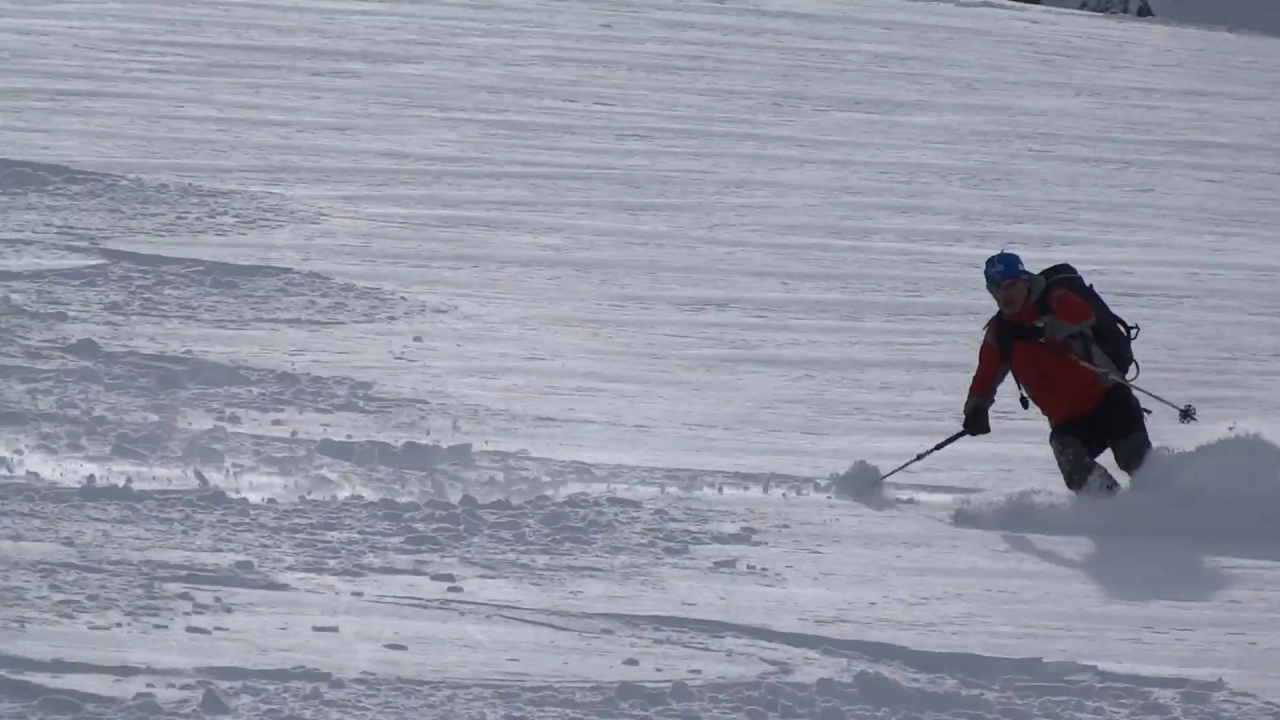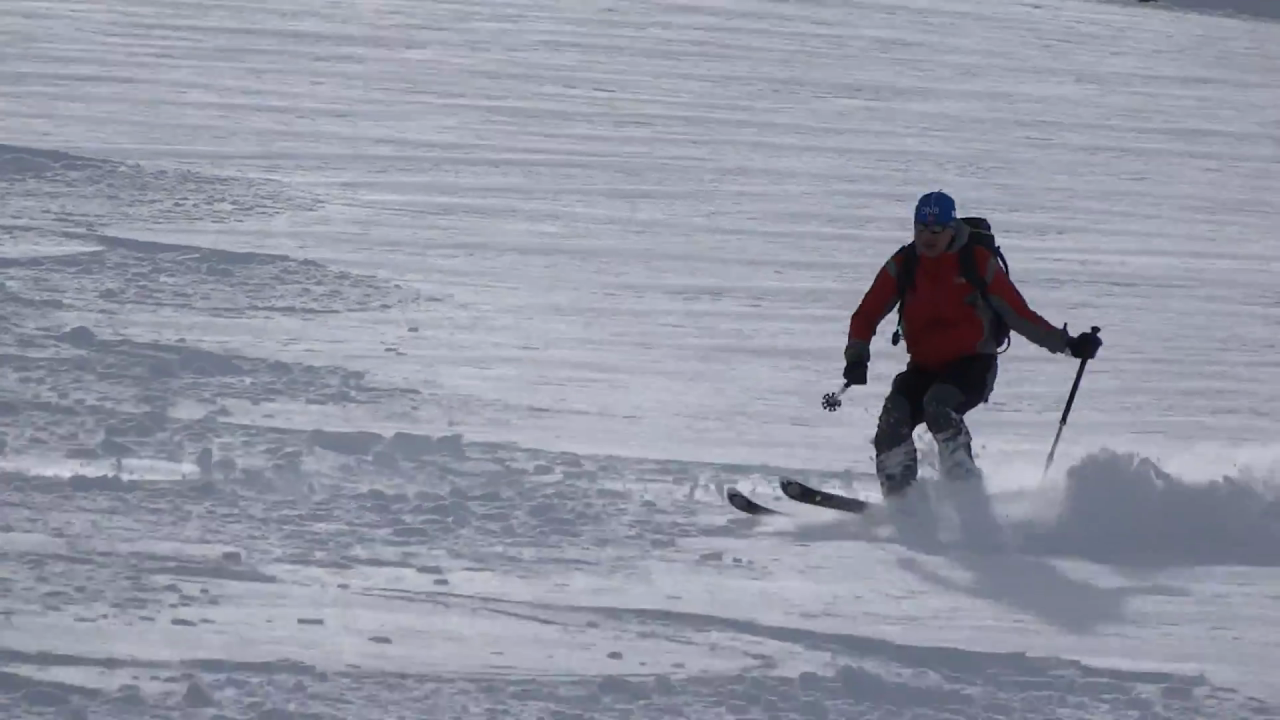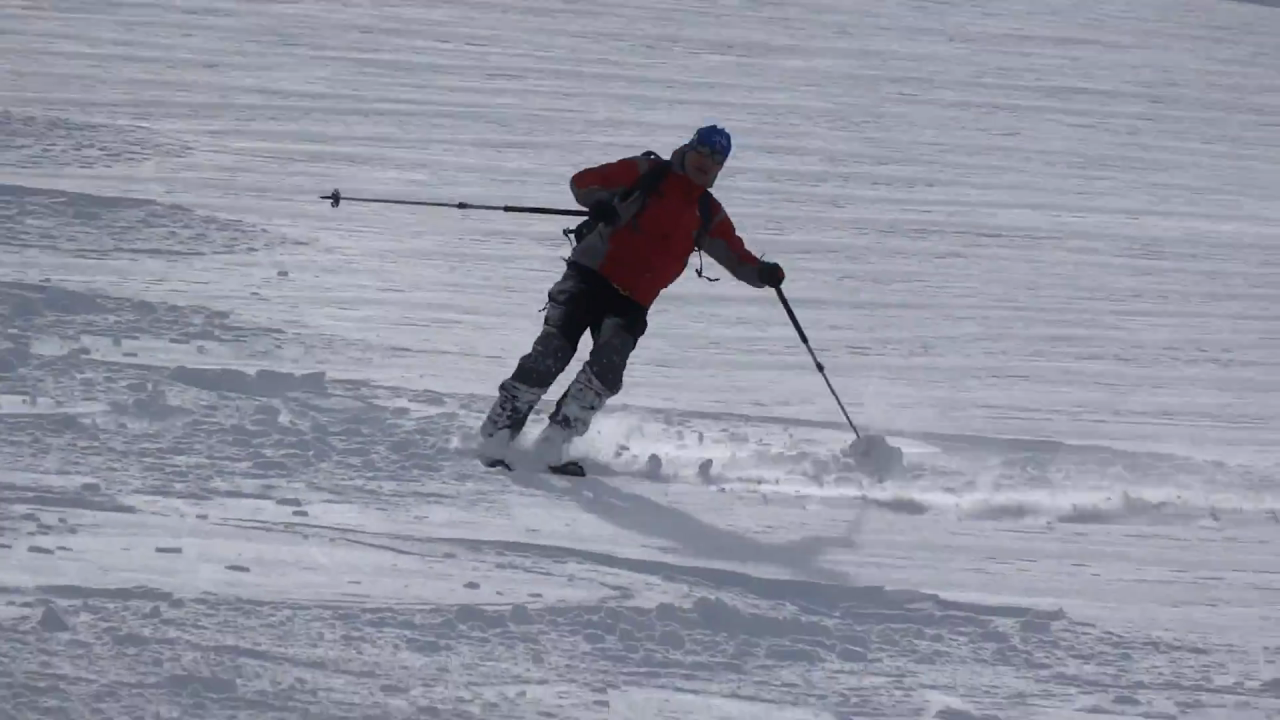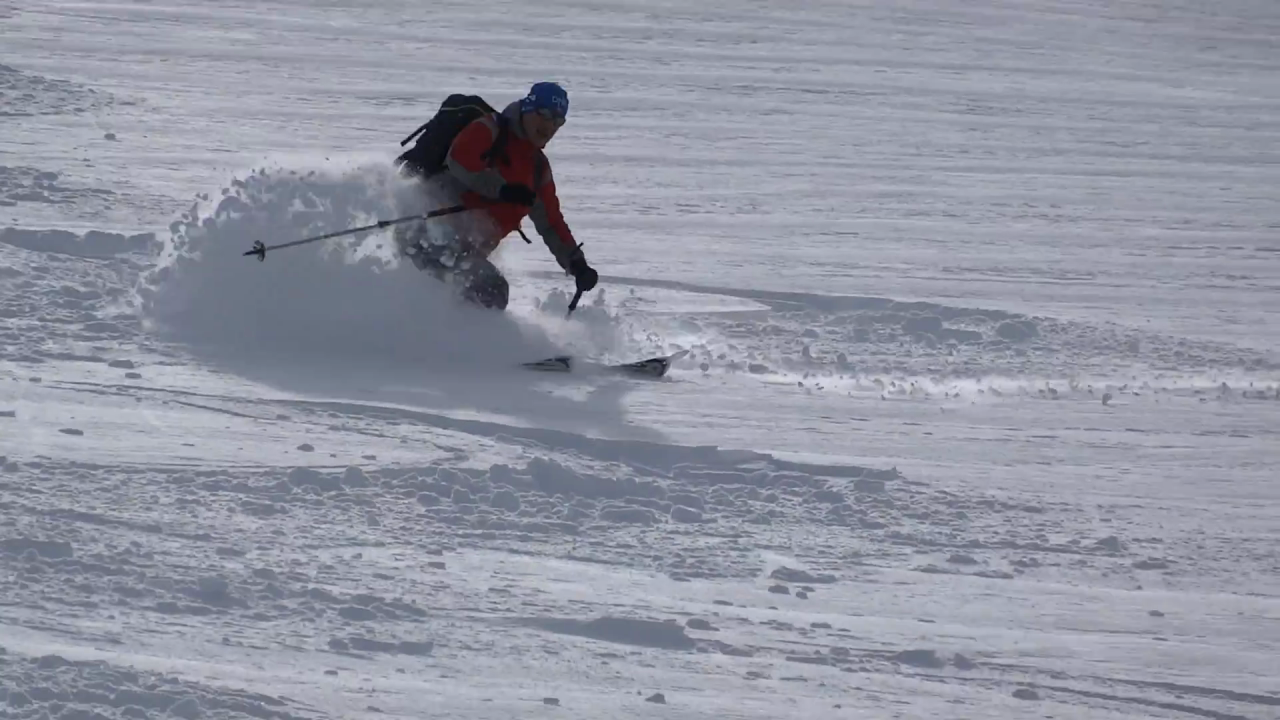
dt=0.5s
person 1, frame 1
left shoulder: (1055, 300)
right shoulder: (999, 334)
left elbow: (1082, 313)
right elbow: (984, 384)
left wrist: (1039, 329)
right wrist: (976, 411)
left hip: (1109, 399)
right hip: (1068, 421)
left knee: (1135, 458)
right knee: (1072, 463)
person 1, frame 2
left shoulder: (979, 263)
right shoulder: (901, 266)
left elbow: (1019, 315)
right elbow: (867, 313)
left wrist: (1068, 343)
right wrist: (857, 356)
left hip: (972, 363)
right hip: (923, 366)
left knee: (938, 406)
right knee: (893, 419)
person 1, frame 3
left shoulder: (709, 212)
right shoulder: (647, 172)
left elbow: (737, 258)
right elbow: (583, 182)
left wrist: (762, 272)
right wrist: (601, 204)
left hip: (631, 302)
right hip: (589, 276)
left knee: (609, 363)
right knee: (552, 353)
left ankle: (552, 444)
right ankle: (498, 434)
person 1, frame 4
left shoulder: (538, 167)
right shoulder: (489, 129)
left elbow: (552, 223)
right elbow: (459, 158)
left wrist: (576, 263)
right wrist: (502, 189)
left hip: (463, 248)
right hip: (429, 223)
left knee: (494, 292)
